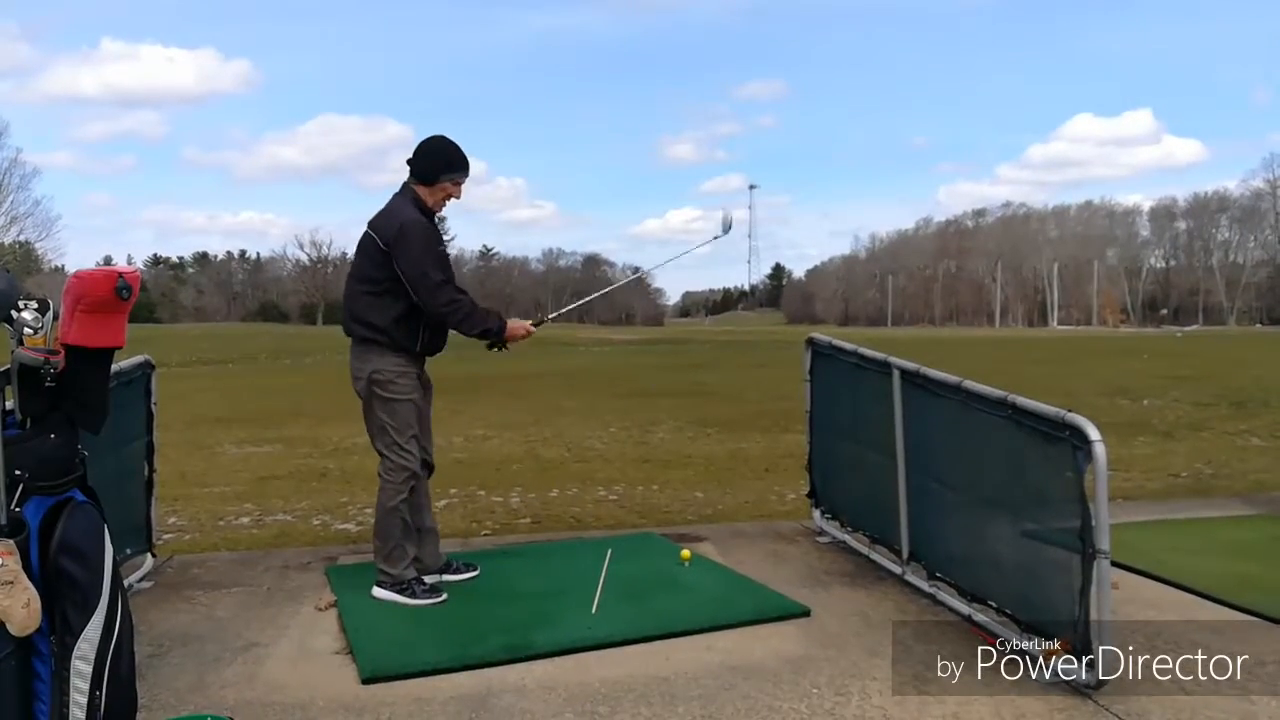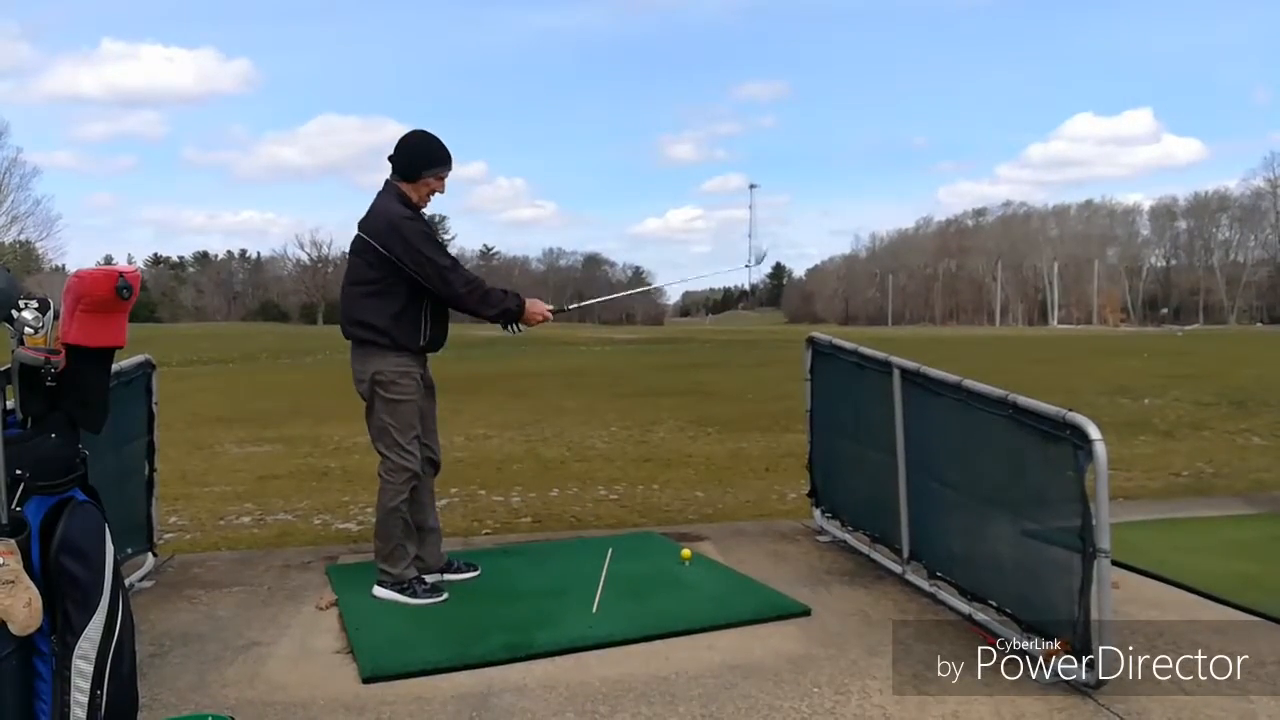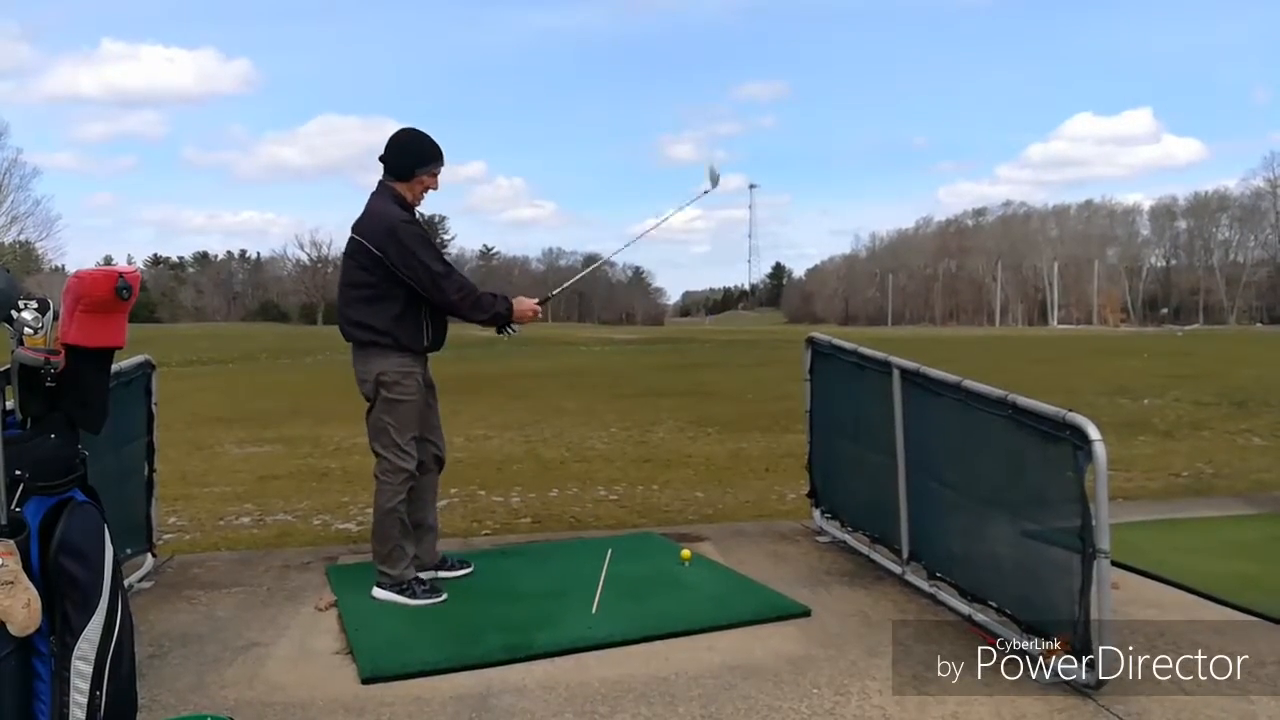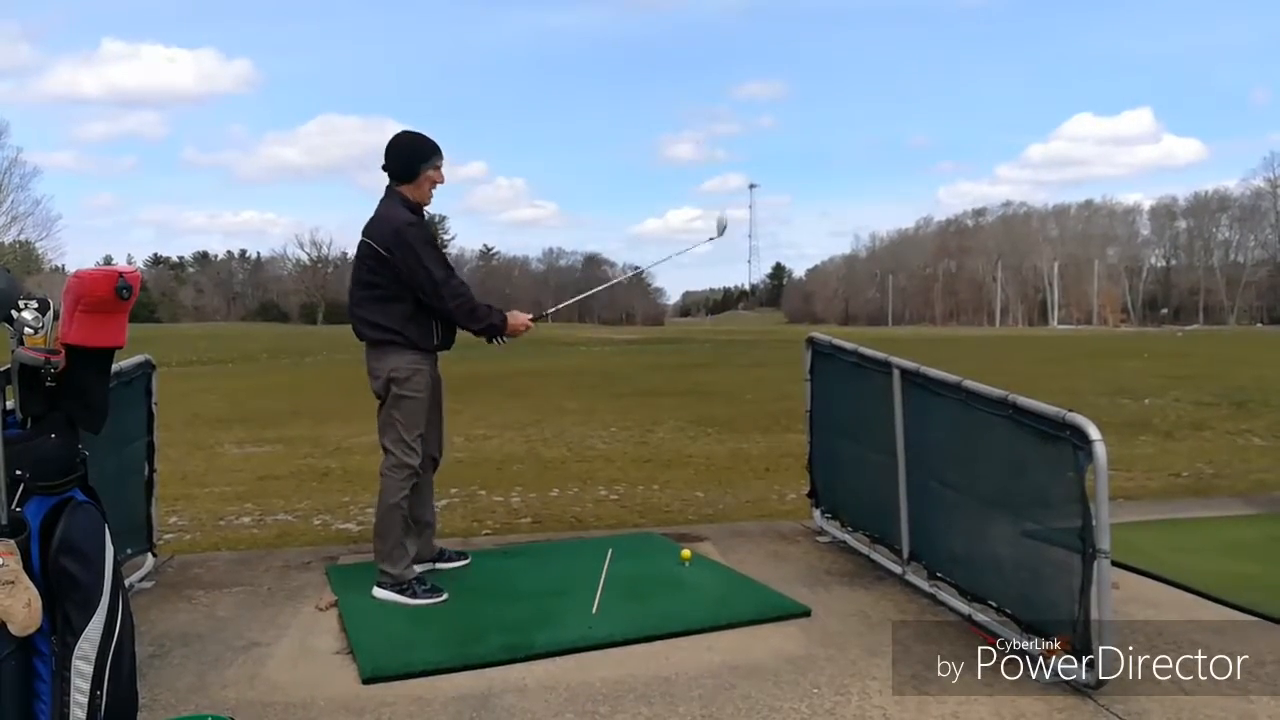
dt=0.4s
person 1, frame 1
left shoulder: (408, 218)
right shoulder: (409, 226)
left elbow: (437, 293)
right elbow: (440, 299)
left wrist: (490, 325)
right wrist: (499, 327)
left hip: (402, 357)
right hip: (386, 361)
left knee: (419, 463)
right knee: (401, 466)
left ankle: (425, 561)
right ankle: (394, 576)
person 1, frame 2
left shoulder: (399, 217)
right shoulder: (394, 221)
left elbow: (445, 279)
right elbow: (450, 281)
left wrist: (506, 309)
right wrist: (516, 307)
left hip: (405, 357)
right hip: (386, 360)
left knee: (423, 460)
right knee: (400, 465)
left ankle: (426, 560)
right ankle: (393, 576)
person 1, frame 3
left shoulder: (392, 217)
right shoulder: (390, 223)
left elbow: (439, 279)
right elbow: (441, 285)
left wrist: (497, 308)
right wrist: (505, 309)
left hip: (405, 356)
right hip: (389, 360)
left knee: (428, 456)
right knee: (397, 466)
left ankle: (422, 557)
right ankle: (393, 576)
person 1, frame 4
left shoulder: (401, 220)
right shoulder: (400, 226)
left elbow: (439, 287)
right elbow: (442, 291)
left wrist: (491, 320)
right wrist: (498, 322)
left hip: (414, 353)
right hip: (401, 357)
left knee: (425, 456)
right knee: (403, 462)
left ankle: (419, 549)
right ankle: (392, 575)
